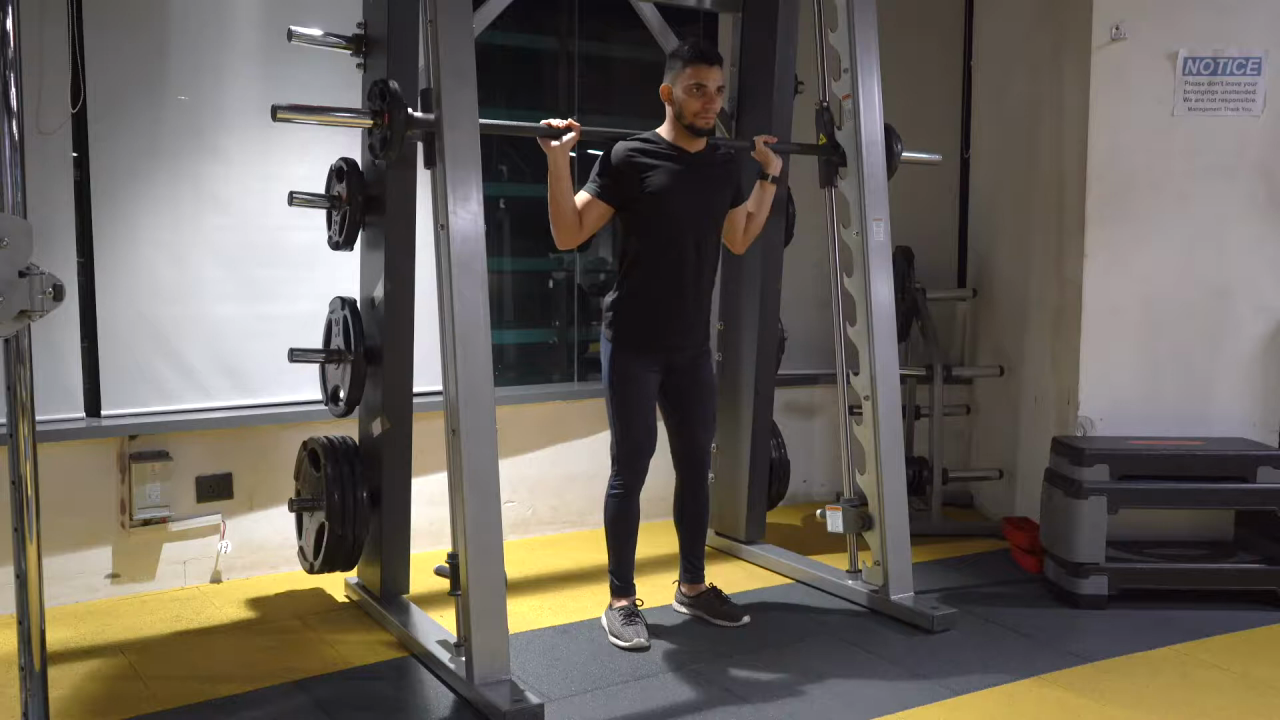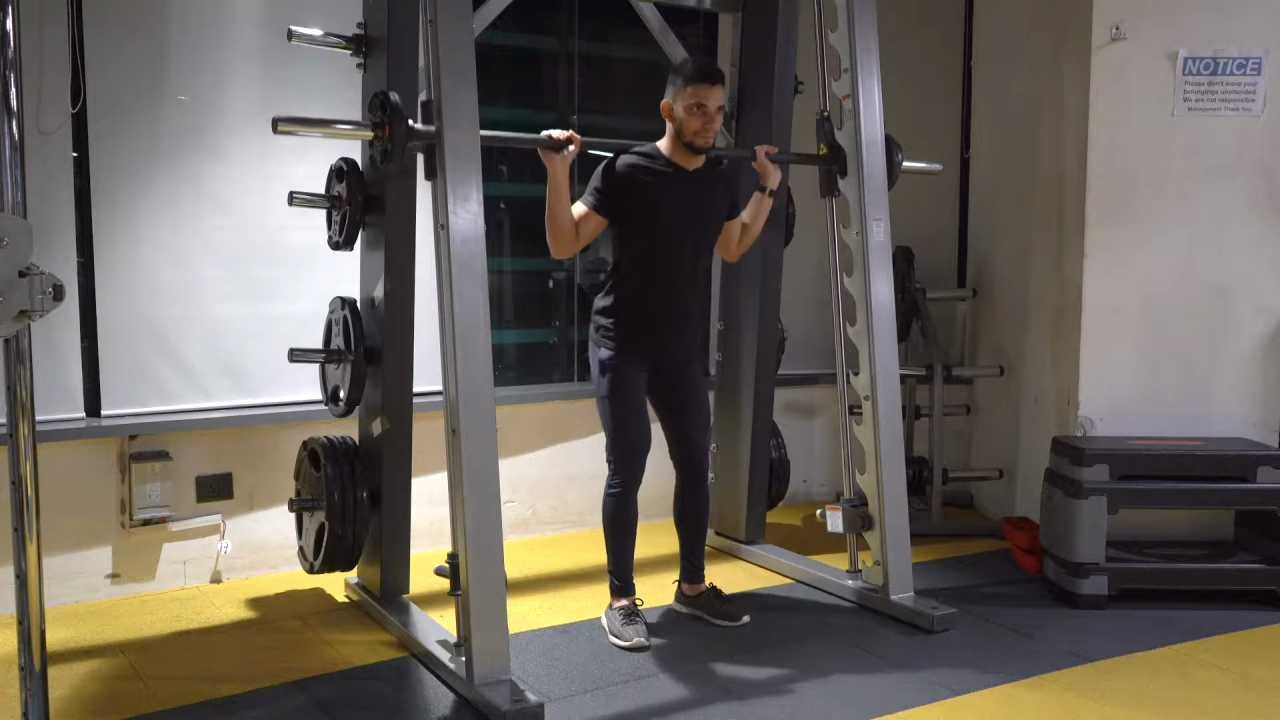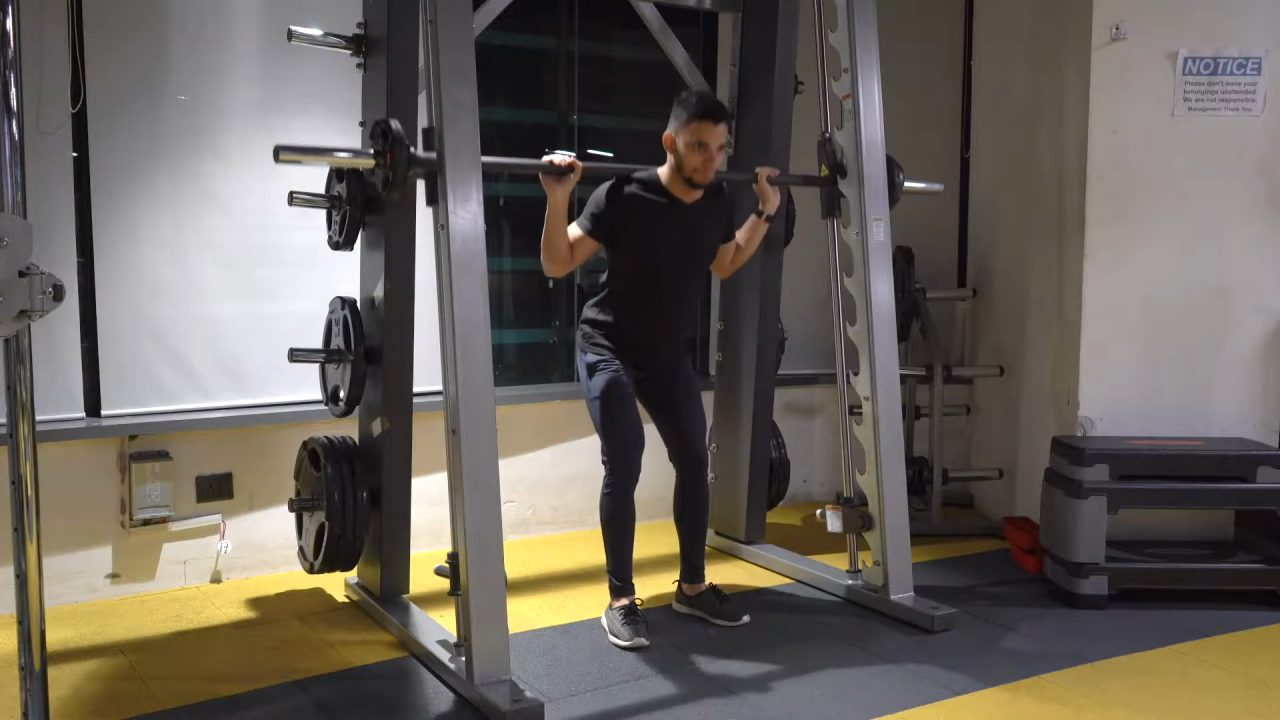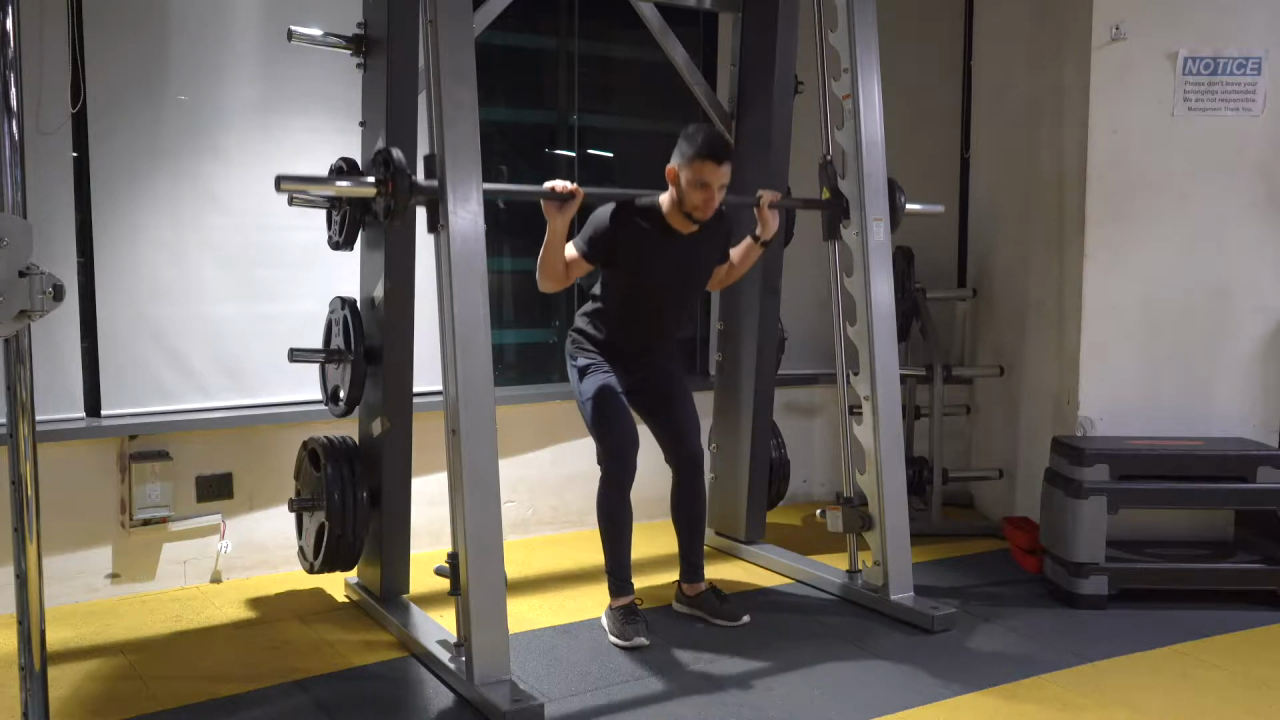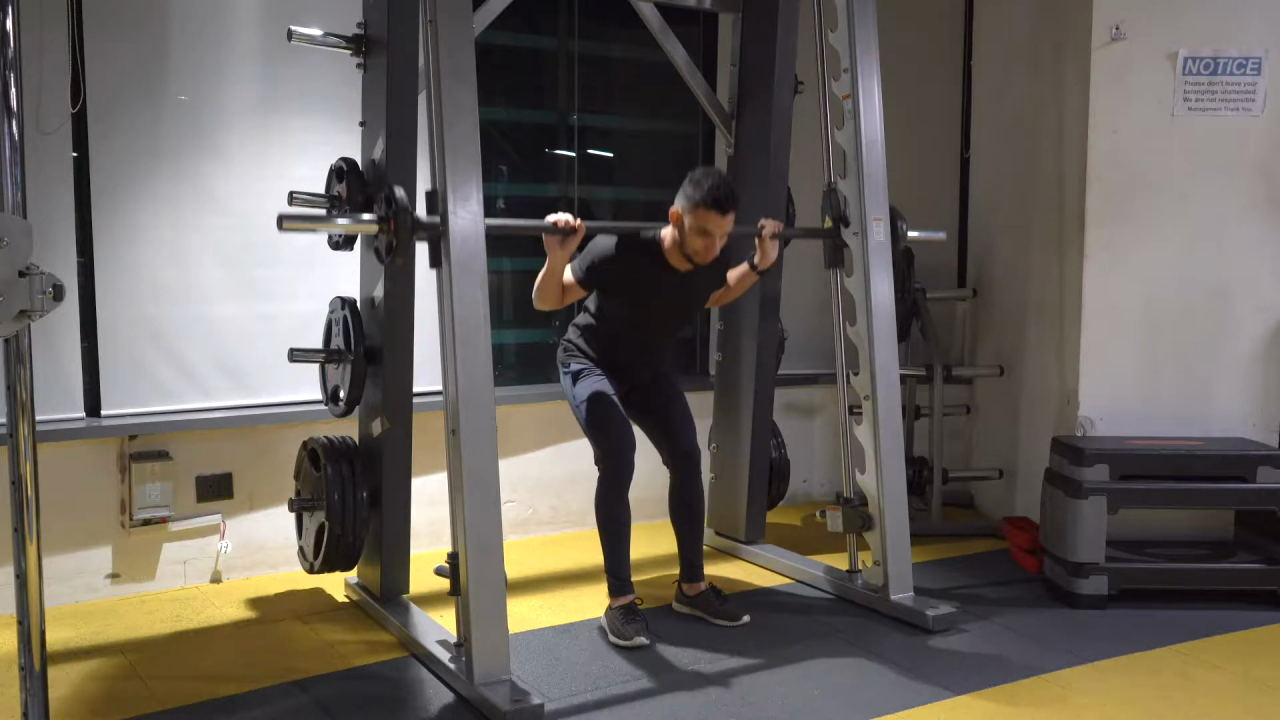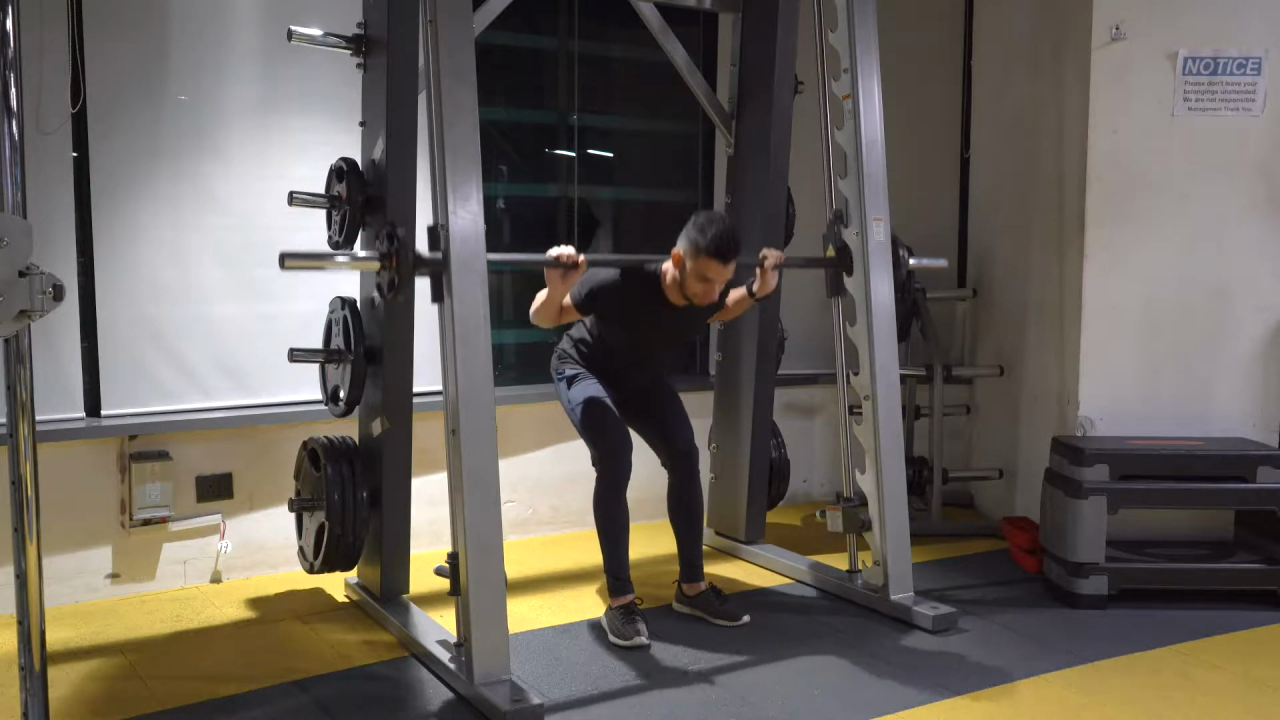
dt=0.3s
person 1, frame 1
left shoulder: (724, 166)
right shoulder: (630, 160)
left elbow: (740, 240)
right elbow: (568, 235)
left wrist: (770, 176)
right wrist: (559, 162)
left hip: (691, 346)
right hip: (634, 344)
left knee: (695, 463)
right knee: (632, 468)
left ankle: (692, 586)
right ankle: (621, 600)
person 1, frame 2
left shoulder: (721, 180)
right shoulder: (626, 173)
left elbow: (732, 249)
right elbow: (562, 246)
left wrist: (767, 189)
right wrist: (558, 174)
left hip: (680, 348)
right hip: (620, 346)
left knee: (694, 461)
right knee: (628, 468)
left ankle: (693, 586)
right ankle: (621, 600)
person 1, frame 3
left shoulder: (719, 202)
right shoulder: (624, 197)
left elbow: (725, 264)
right elbow: (557, 264)
left wrist: (766, 211)
right wrist: (557, 199)
left hip: (669, 353)
right hip: (609, 351)
left knee: (694, 460)
right knee: (624, 465)
left ankle: (692, 586)
right ankle: (621, 601)
person 1, frame 4
left shoulder: (715, 228)
right shoulder: (621, 222)
left elbow: (717, 278)
right elbow: (549, 282)
left wrist: (762, 235)
right wrist: (557, 225)
left hip: (658, 360)
right hip: (598, 356)
left knee: (689, 457)
right knee: (620, 461)
left ankle: (692, 586)
right ankle: (620, 601)
person 1, frame 5
left shoulder: (712, 260)
right shoulder: (619, 253)
left elbow: (716, 296)
right elbow: (546, 301)
left wrist: (760, 262)
right wrist: (557, 258)
left hip: (651, 368)
right hip: (591, 363)
left knee: (686, 457)
right knee: (618, 459)
left ankle: (692, 586)
right ankle: (620, 601)
person 1, frame 6
left shoulder: (708, 291)
right shoulder: (620, 284)
right elbow: (542, 319)
left wrist: (758, 289)
right wrist: (556, 291)
left hip: (643, 376)
right hip: (584, 371)
left knee: (684, 455)
right knee: (616, 457)
left ankle: (692, 586)
right ankle: (620, 600)
